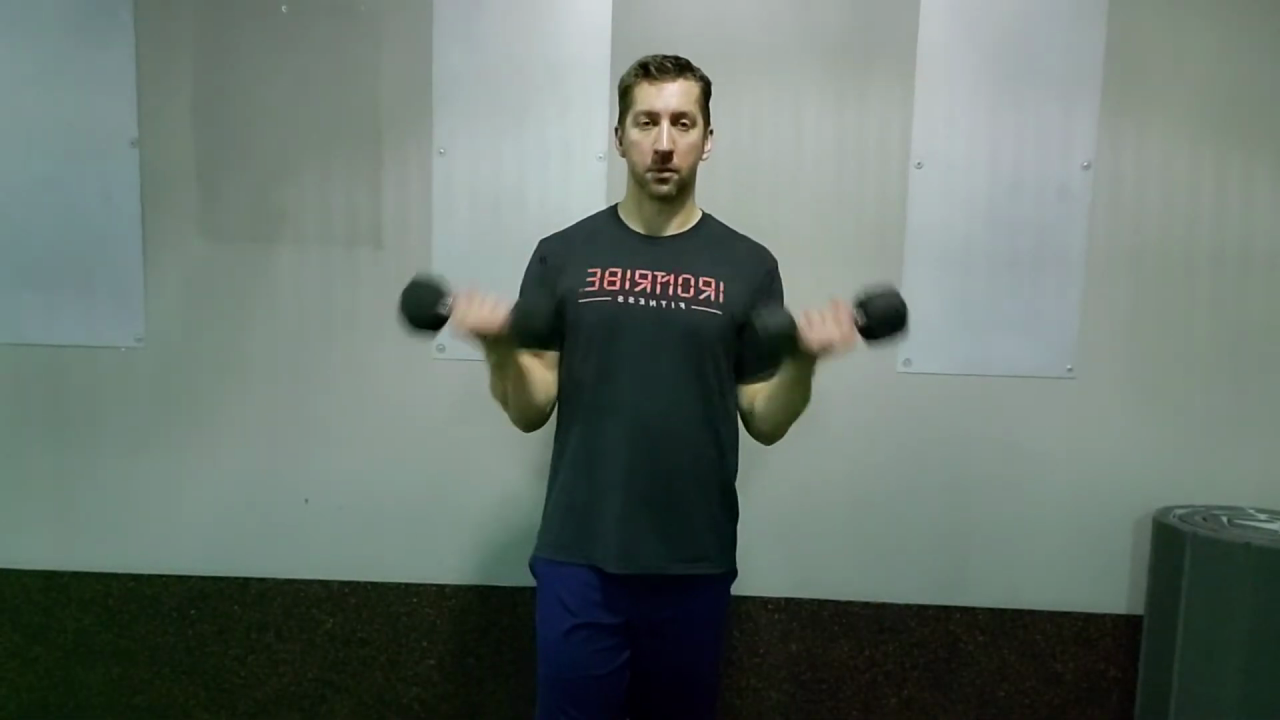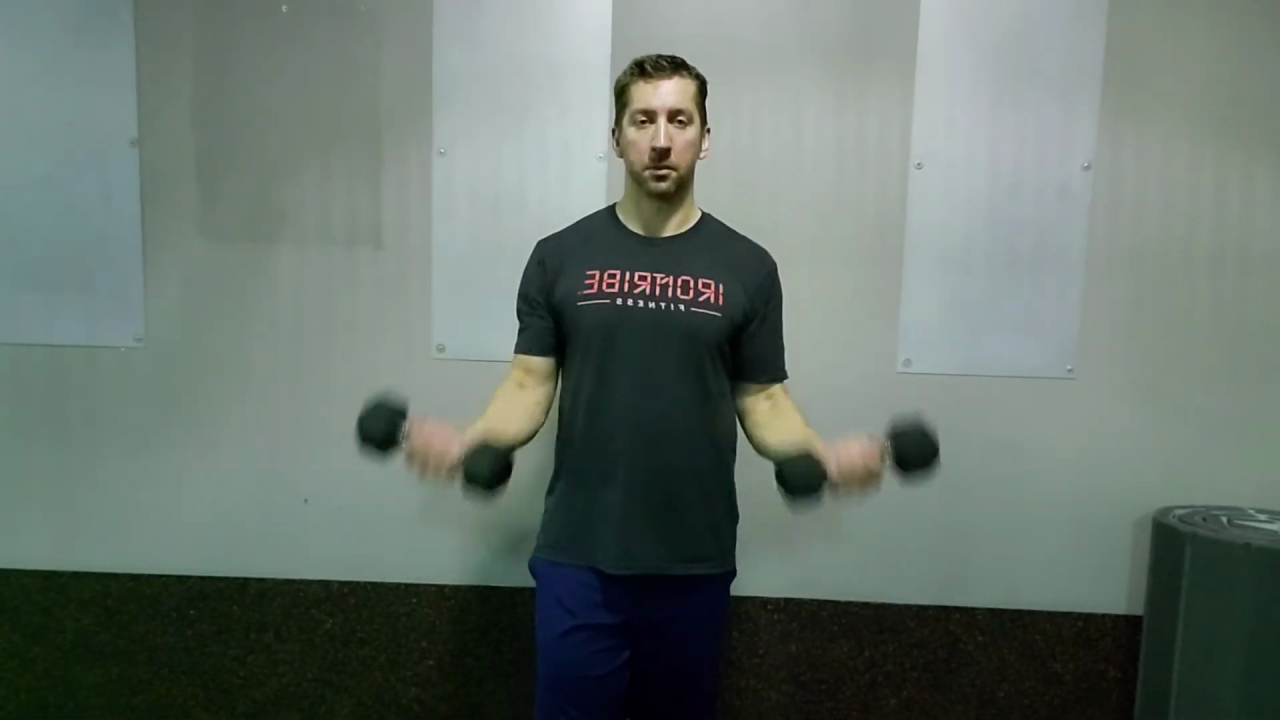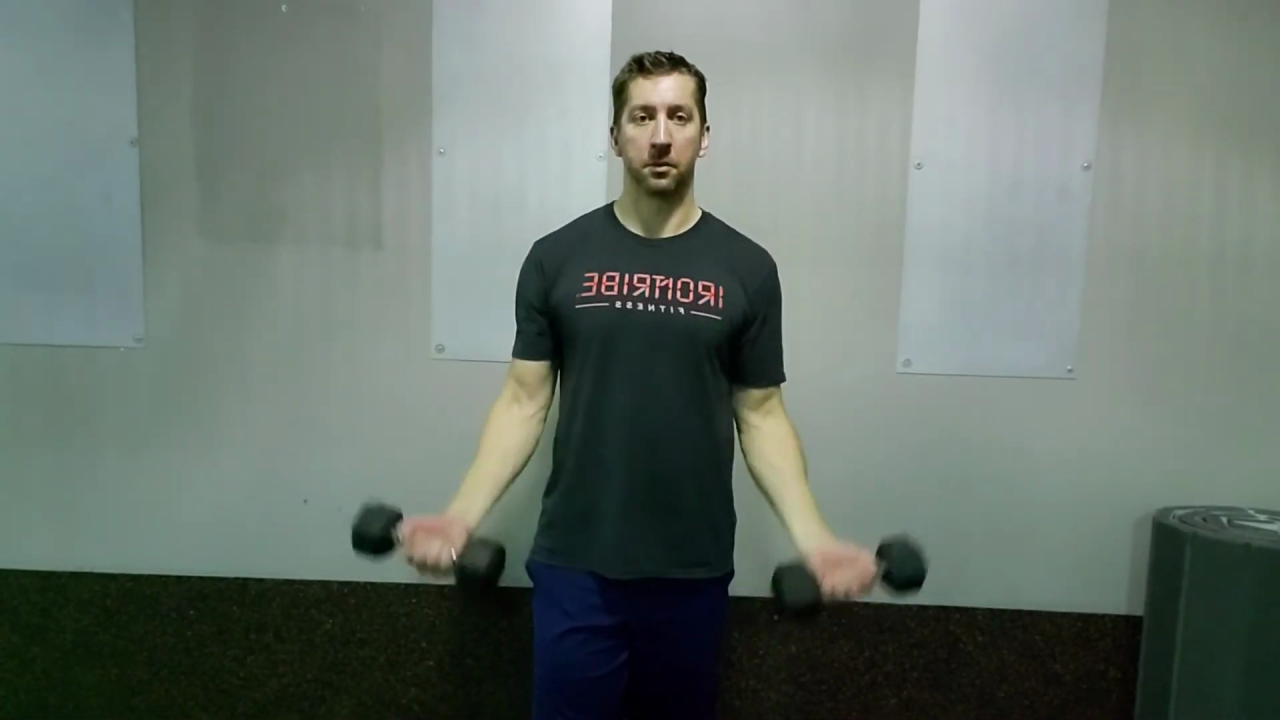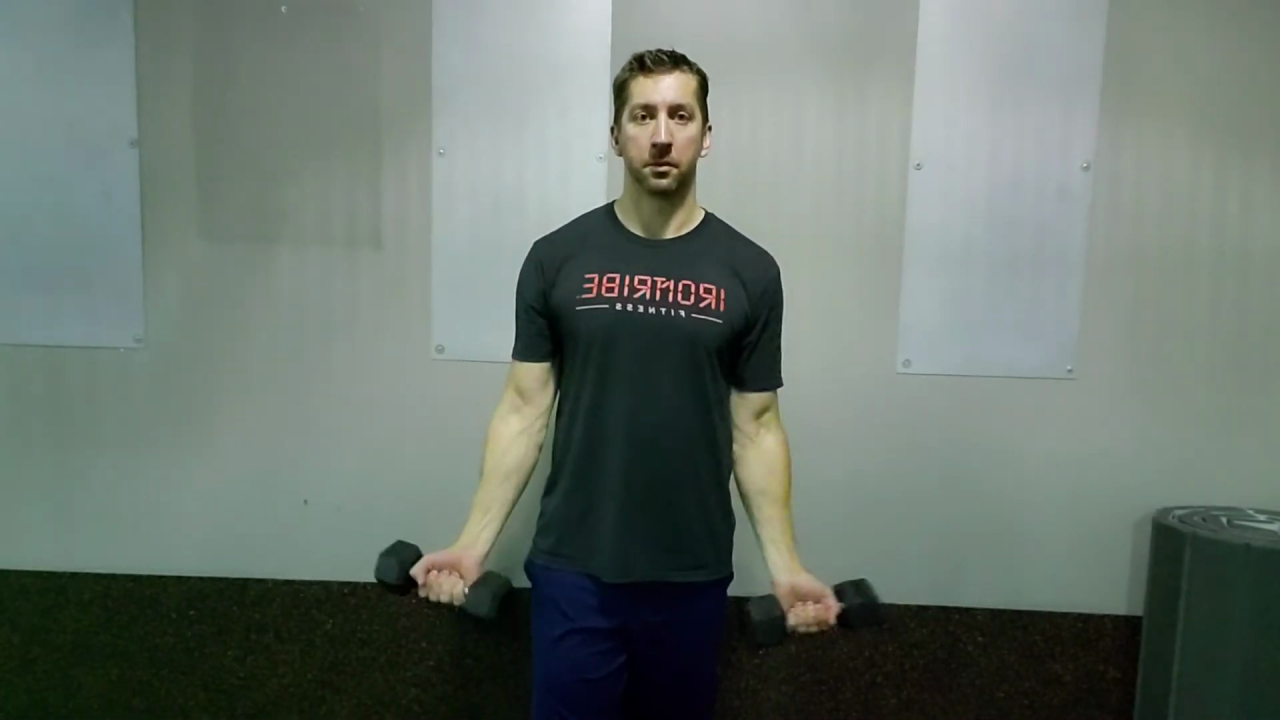
dt=0.2s
person 1, frame 1
left shoulder: (747, 264)
right shoulder: (563, 254)
left elbow: (765, 423)
right elbow: (530, 409)
left wrist: (803, 361)
right wrist: (499, 348)
left hip: (695, 560)
right hip: (580, 554)
person 1, frame 2
left shoulder: (746, 266)
right shoulder: (560, 256)
left elbow: (761, 405)
right elbow: (528, 394)
left wrist: (821, 452)
right wrist: (470, 439)
left hip: (695, 560)
right hip: (579, 556)
person 1, frame 3
left shoulder: (747, 267)
right shoulder: (557, 257)
left elbow: (759, 412)
right elbow: (525, 399)
left wrist: (812, 538)
right wrist: (463, 515)
left hip: (693, 565)
right hip: (575, 561)
person 1, frame 4
left shoulder: (749, 270)
right shoulder: (556, 258)
left elbow: (755, 424)
right elbow: (524, 408)
left wrist: (783, 563)
right wrist: (474, 543)
left hip: (691, 570)
right hip: (575, 564)
